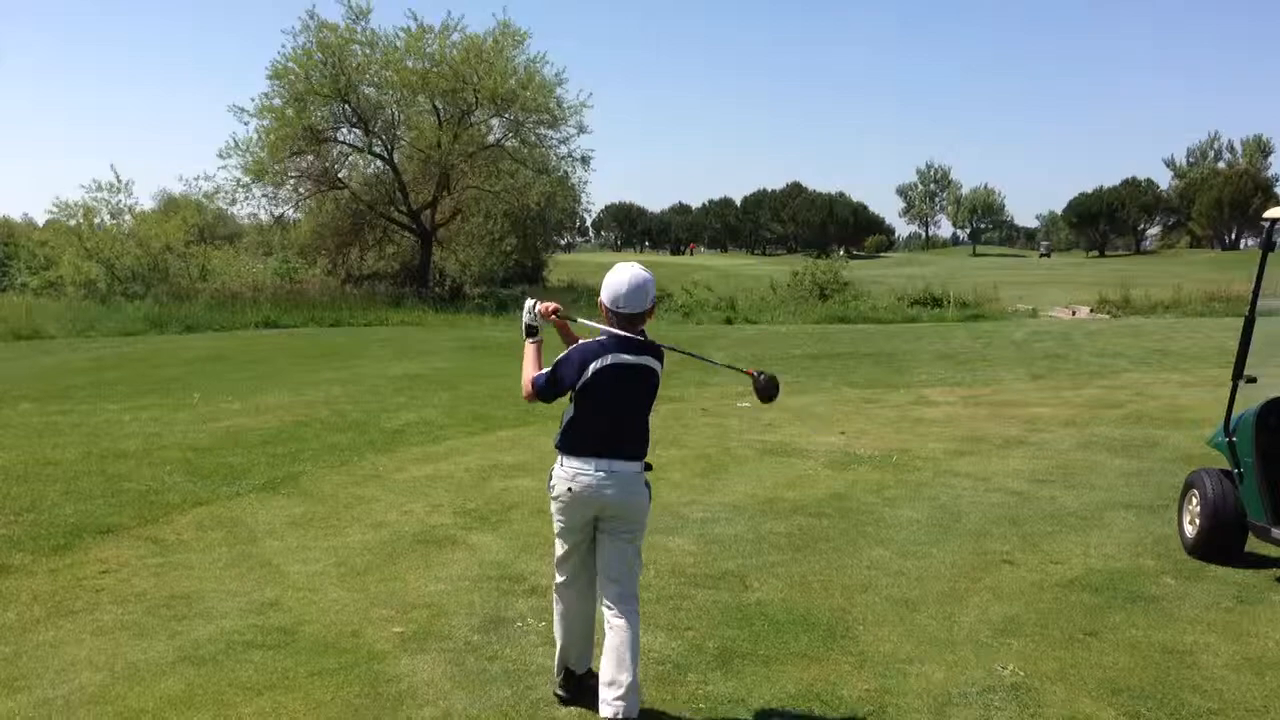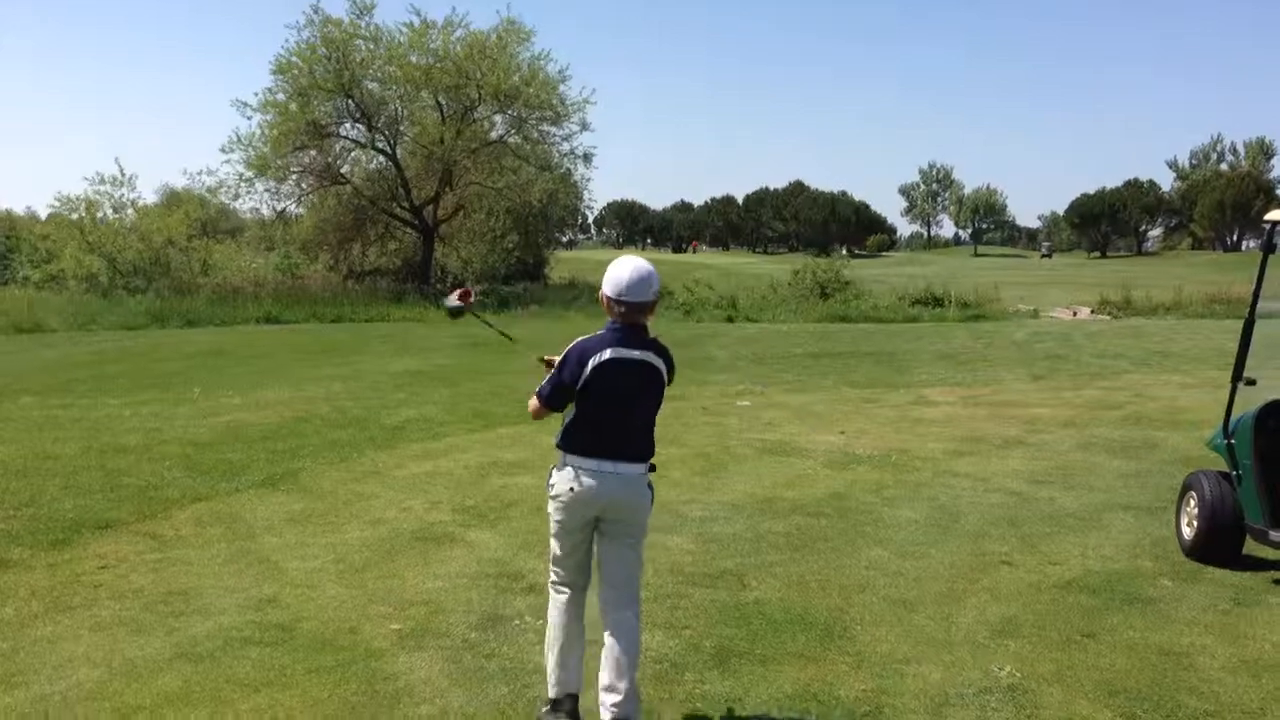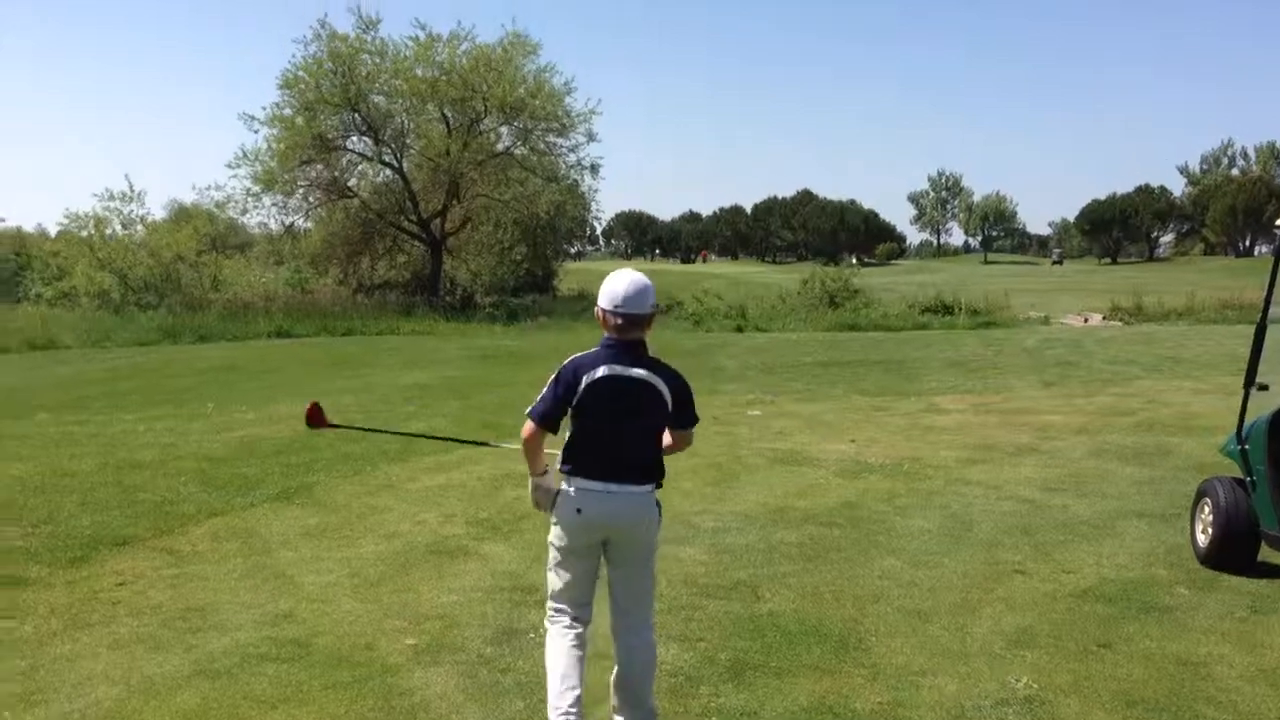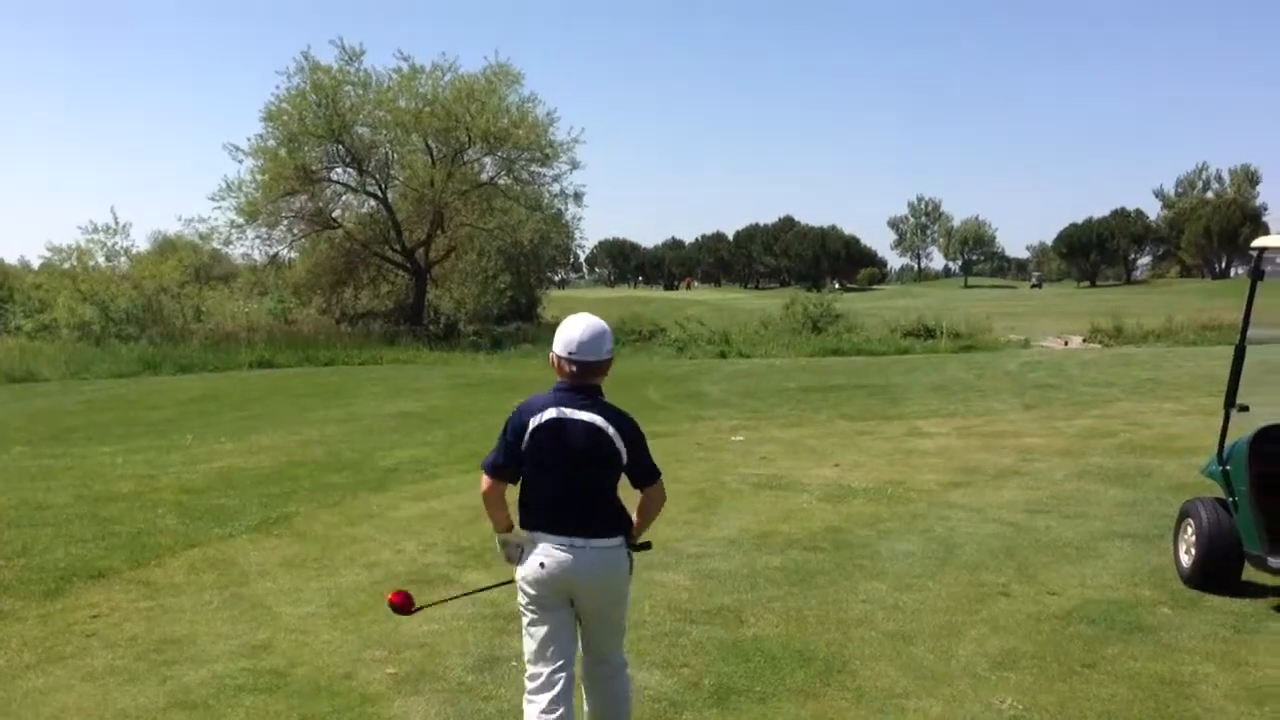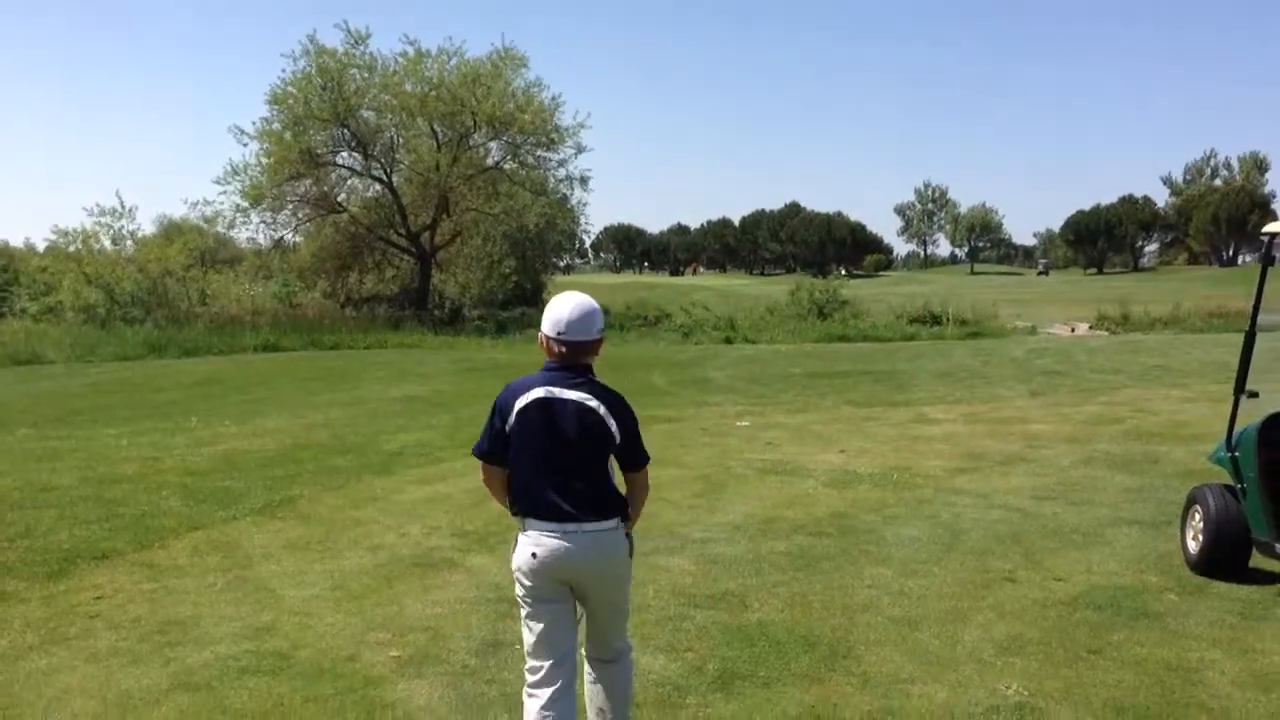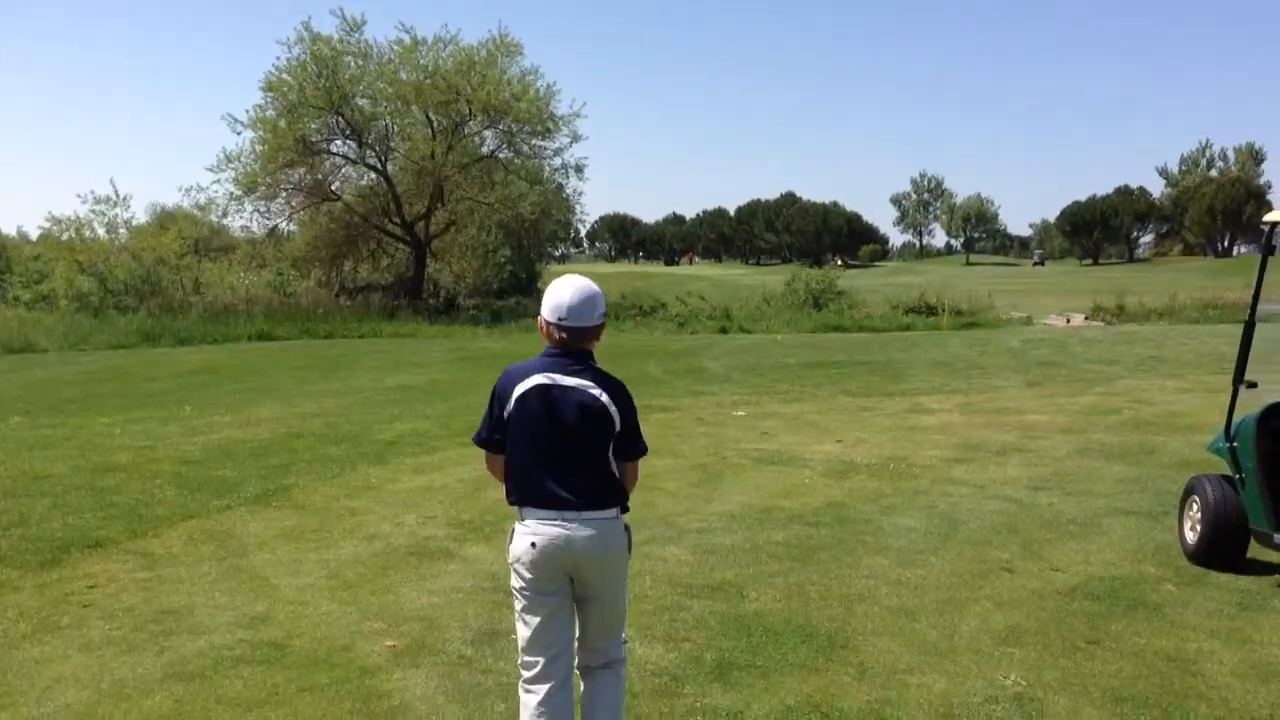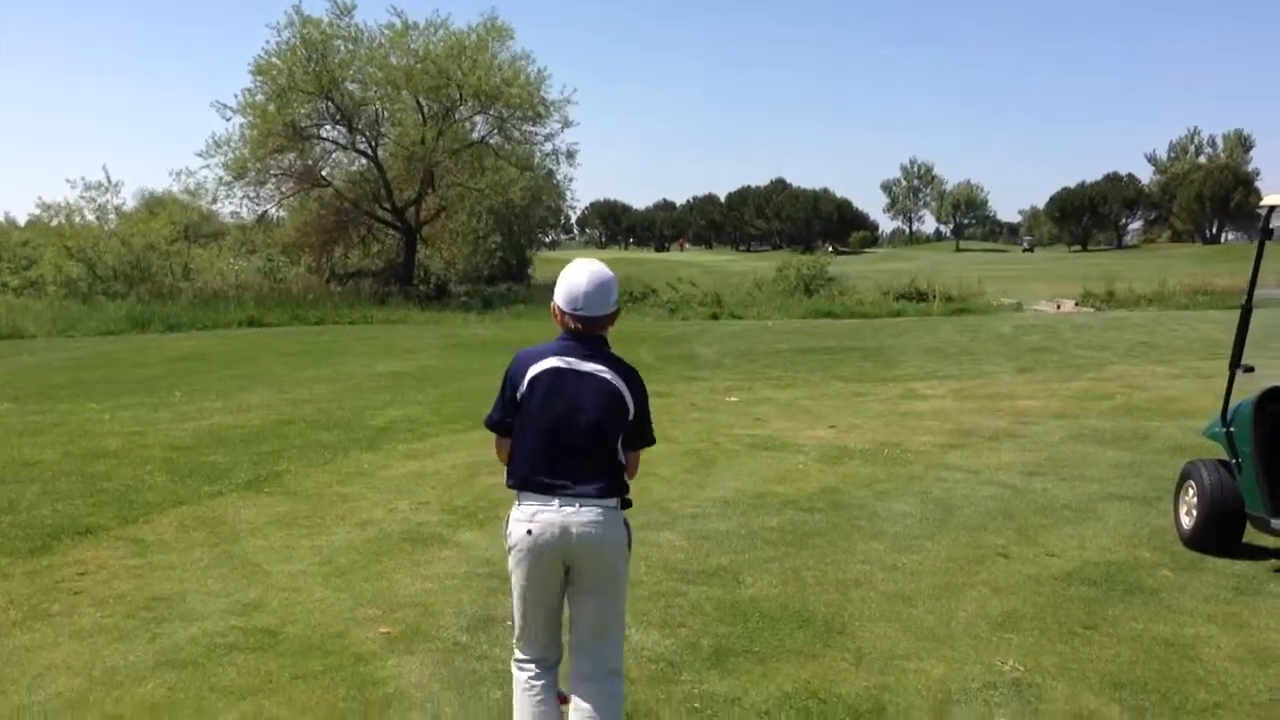
dt=0.2s
person 1, frame 1
left shoulder: (585, 355)
right shoulder: (654, 357)
left elbow: (531, 390)
left wrist: (533, 333)
right wrist: (561, 324)
left hip: (576, 478)
right hip: (628, 484)
left knee: (571, 583)
right knee: (620, 597)
left ankle: (572, 675)
person 1, frame 2
left shoulder: (585, 352)
right shoulder: (661, 359)
left elbow: (538, 409)
left wrist: (555, 376)
left hip: (576, 478)
right hip: (631, 485)
left knee: (565, 589)
right knee: (621, 601)
person 1, frame 3
left shoulder: (578, 368)
right shoulder: (668, 380)
left elbow: (531, 434)
right elbow: (682, 439)
left wrist: (538, 476)
left hip: (578, 502)
right hip: (638, 507)
left knee: (566, 616)
right knee: (634, 623)
person 1, frame 4
left shoulder: (528, 415)
right shoulder: (620, 424)
left elbow: (490, 488)
right elbow: (654, 496)
left wrist: (506, 534)
right wrist: (631, 533)
left hip: (543, 557)
right hip: (606, 558)
left knee: (546, 682)
right knee: (607, 665)
person 1, frame 5
left shoulder: (514, 397)
right shoulder: (611, 403)
left elbow: (491, 473)
right elbow: (638, 483)
right wrist: (624, 528)
left hip: (538, 545)
right hip: (603, 543)
left knee: (546, 674)
right knee: (610, 653)
person 1, frame 6
left shoulder: (513, 382)
right shoulder: (612, 391)
left elbow: (495, 464)
right elbow: (628, 475)
left hip: (536, 535)
right hip: (602, 534)
left knee: (541, 669)
right knee: (603, 660)
person 1, frame 7
left shoulder: (526, 365)
right shoulder: (625, 378)
left elbow: (504, 451)
right elbow: (630, 465)
left hip: (534, 520)
right hip: (601, 523)
left knee: (533, 657)
right knee: (599, 666)
